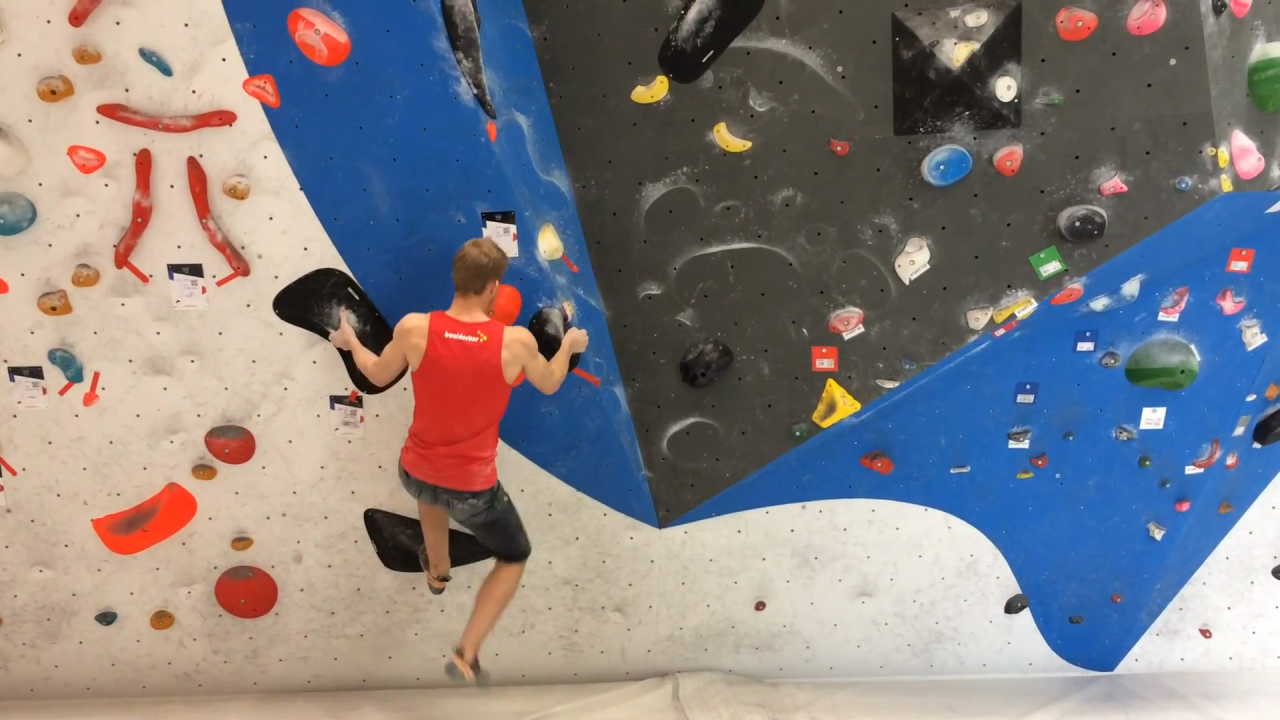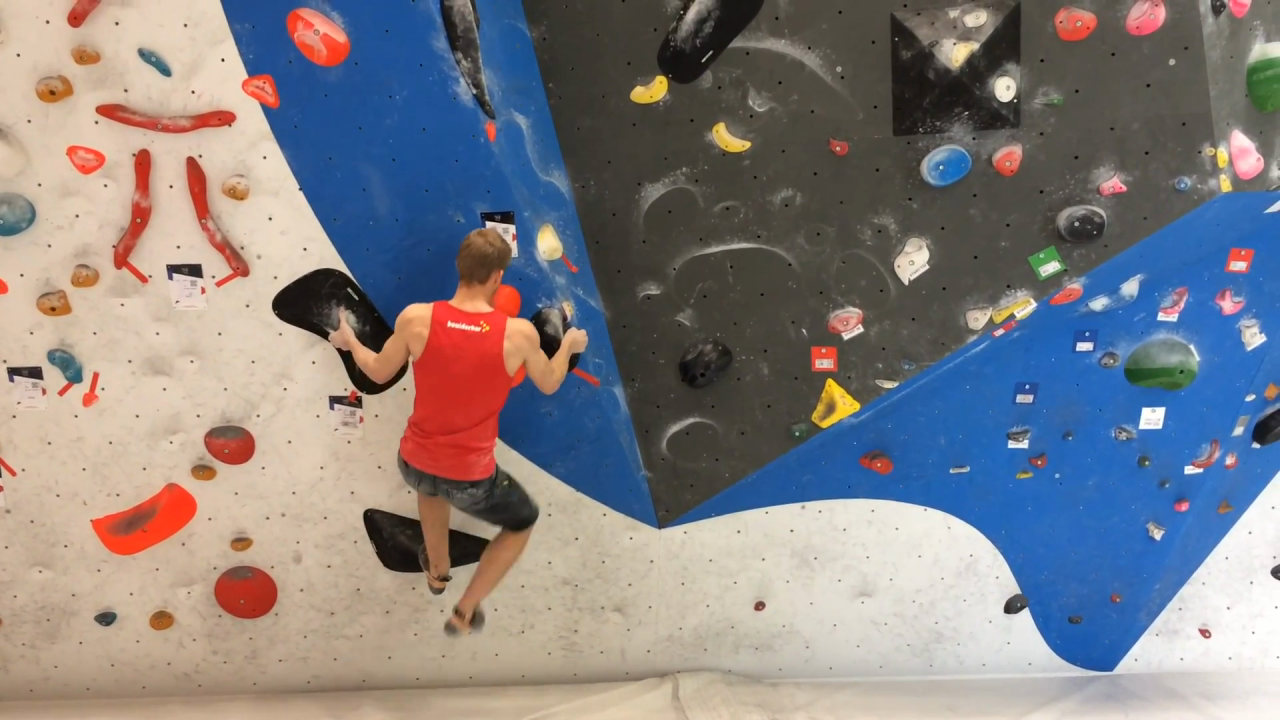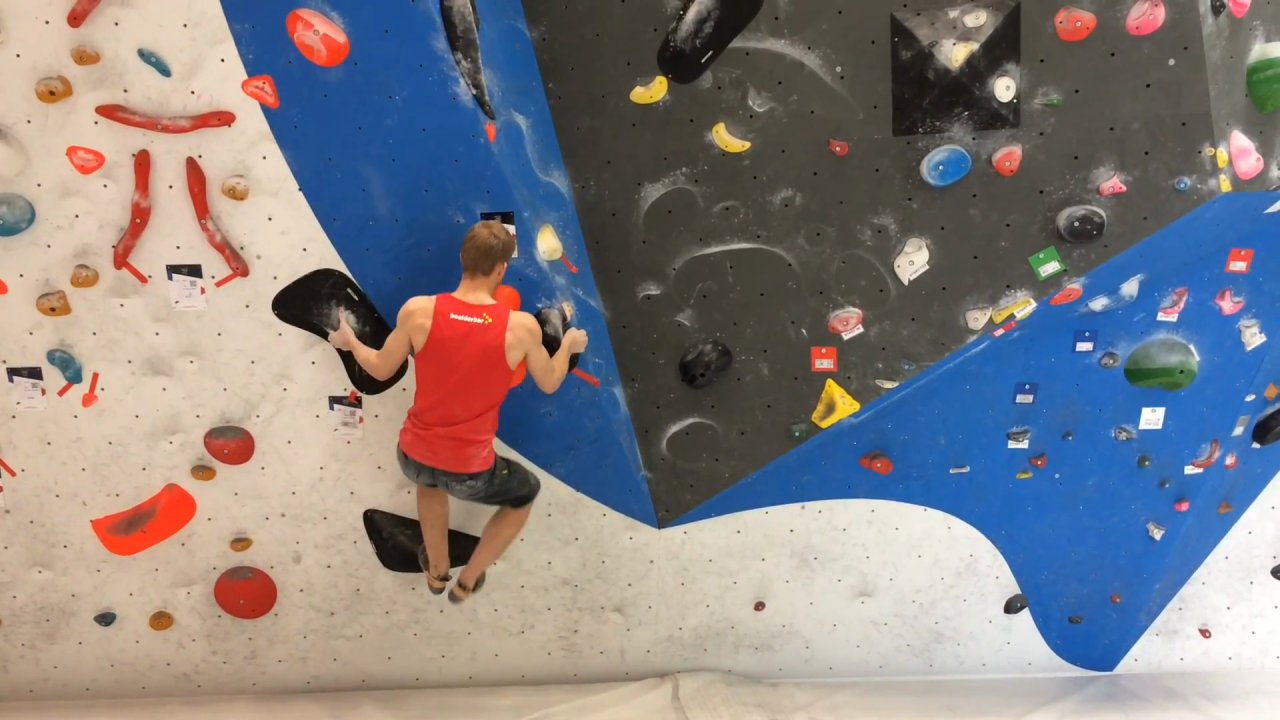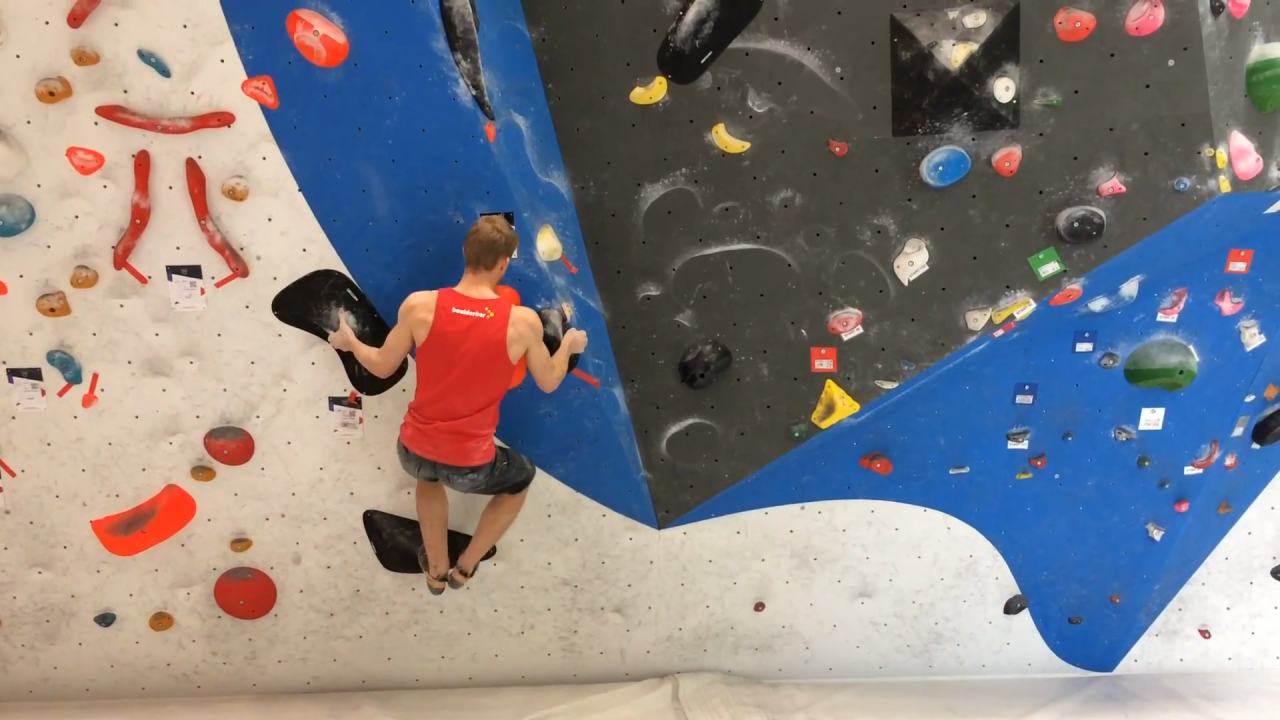
dt=0.1s
person 1, frame 1
left shoulder: (413, 329)
right shoulder: (516, 341)
left elbow: (377, 373)
right elbow: (547, 380)
left wrist: (349, 340)
right wrist: (569, 345)
left hip: (416, 475)
right hip: (472, 489)
right knee: (514, 559)
left ankle: (437, 572)
right ankle: (466, 654)
person 1, frame 2
left shoulder: (415, 320)
right shoulder: (519, 334)
left elbow: (379, 372)
right elbow: (549, 384)
left wrist: (349, 342)
right wrist: (569, 346)
left hip: (413, 464)
right hip: (471, 479)
right knee: (522, 522)
left ankle: (437, 572)
right ankle: (465, 611)
person 1, frame 3
left shoulder: (417, 312)
right shoulder: (521, 327)
left elbow: (381, 368)
right elbow: (549, 383)
left wrist: (349, 341)
right wrist: (570, 344)
left hip: (414, 456)
right hip: (470, 470)
left knee: (431, 479)
right knee: (524, 495)
left ankle: (437, 572)
right ankle: (466, 581)
person 1, frame 4
left shoulder: (418, 307)
right shoulder: (523, 322)
left elbow: (382, 367)
right elbow: (549, 382)
left wrist: (349, 342)
right wrist: (569, 345)
left hip: (414, 450)
right hip: (470, 463)
left knee: (430, 476)
right knee: (520, 481)
left ankle: (436, 572)
right ankle: (465, 568)
